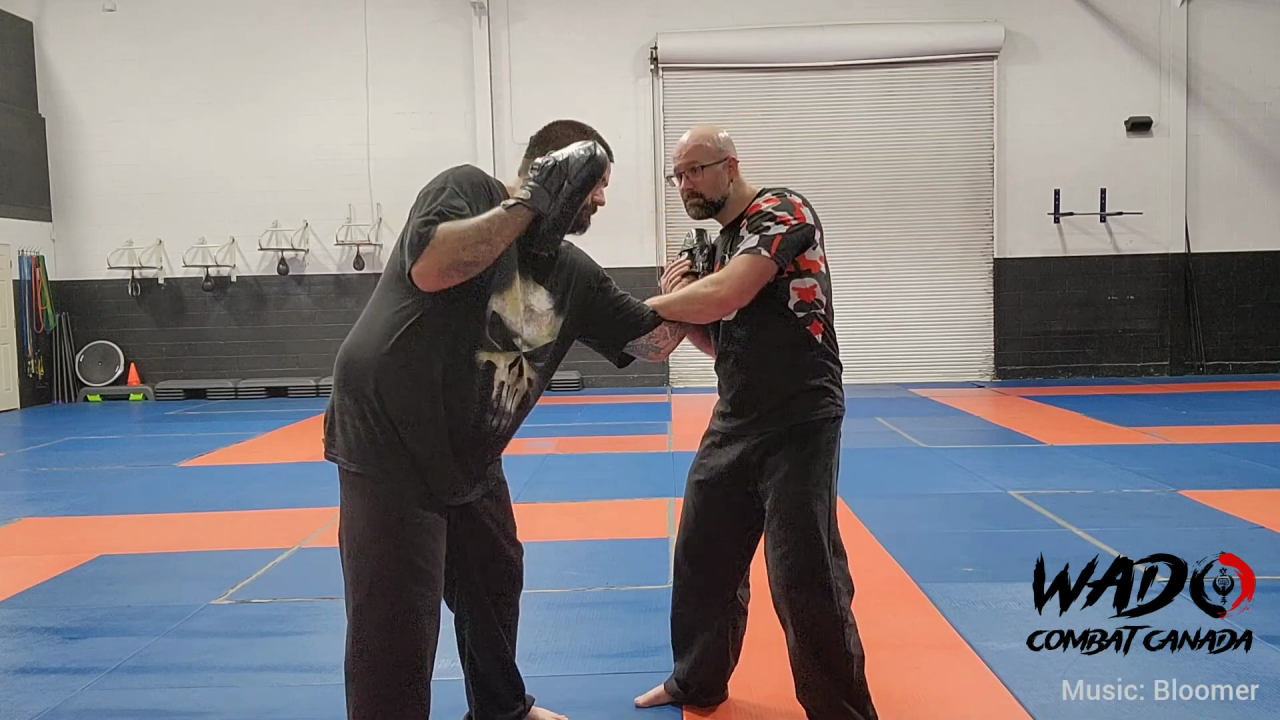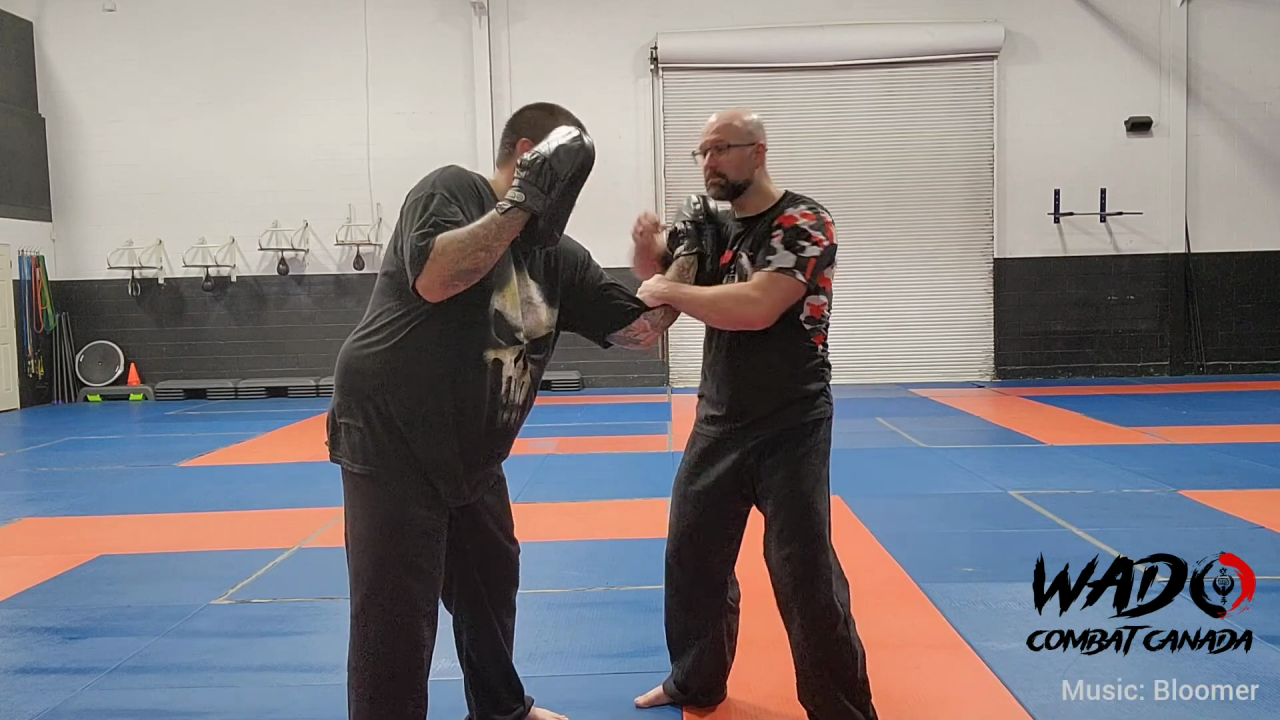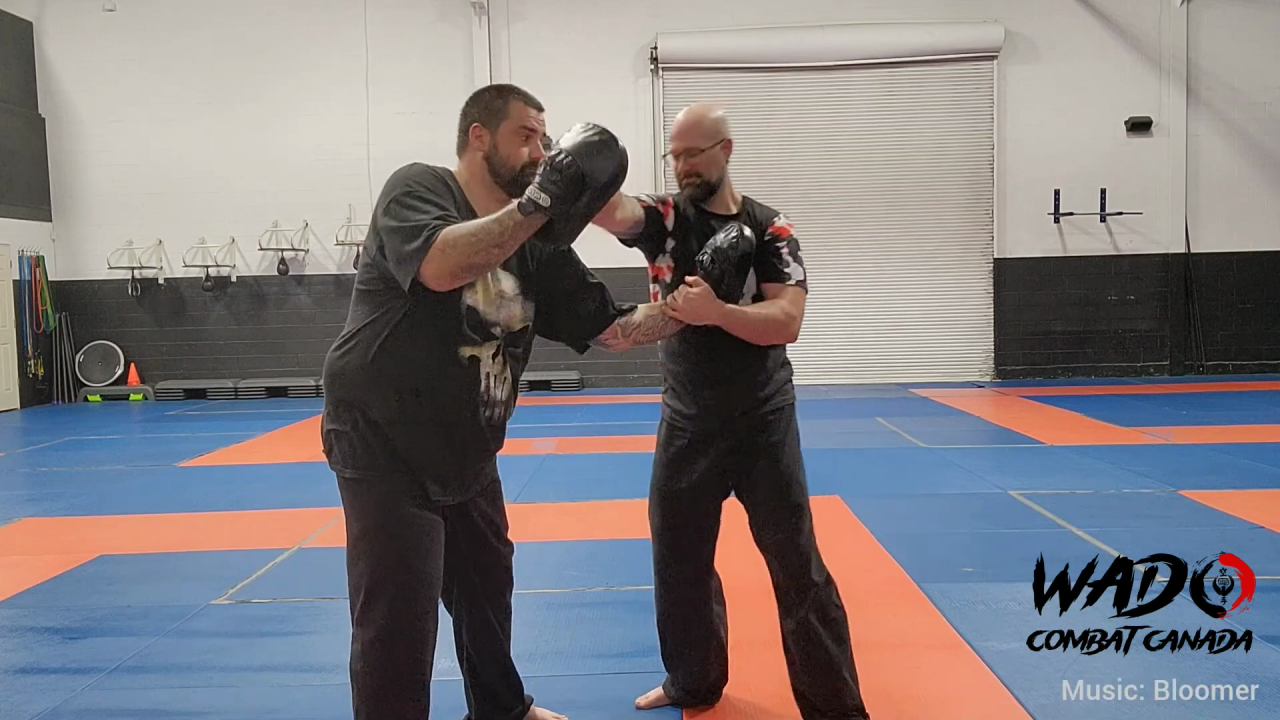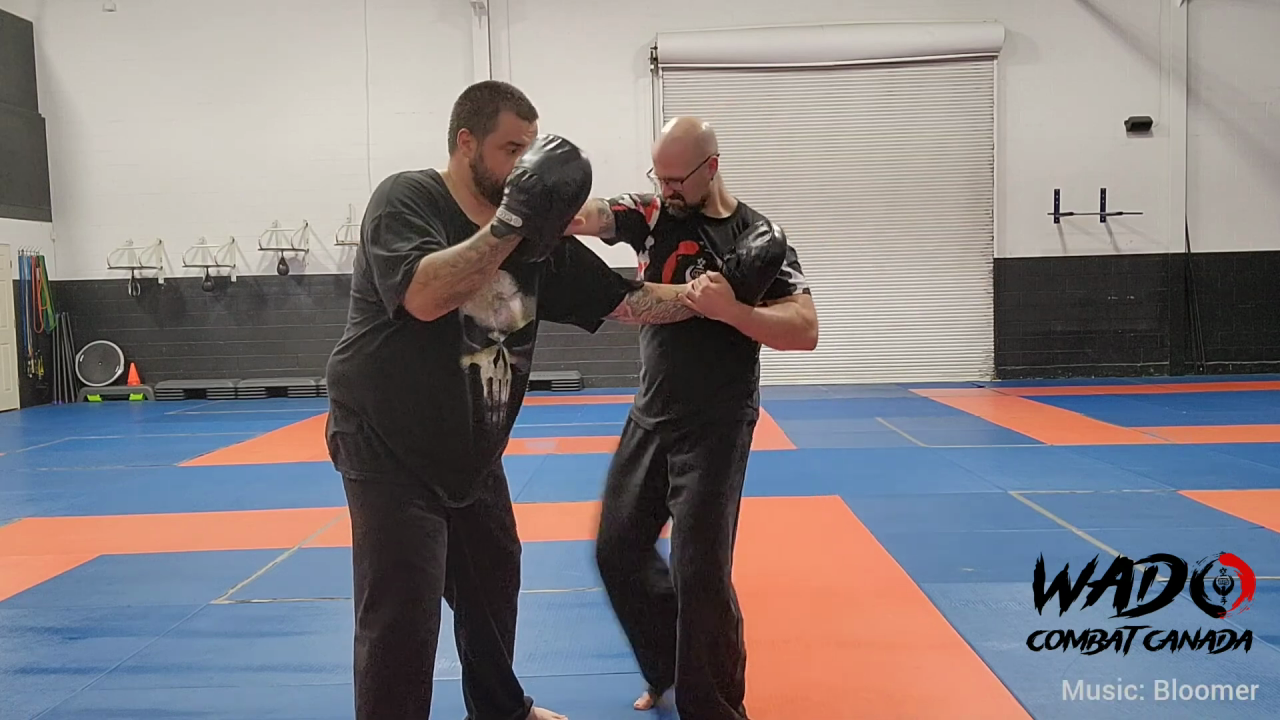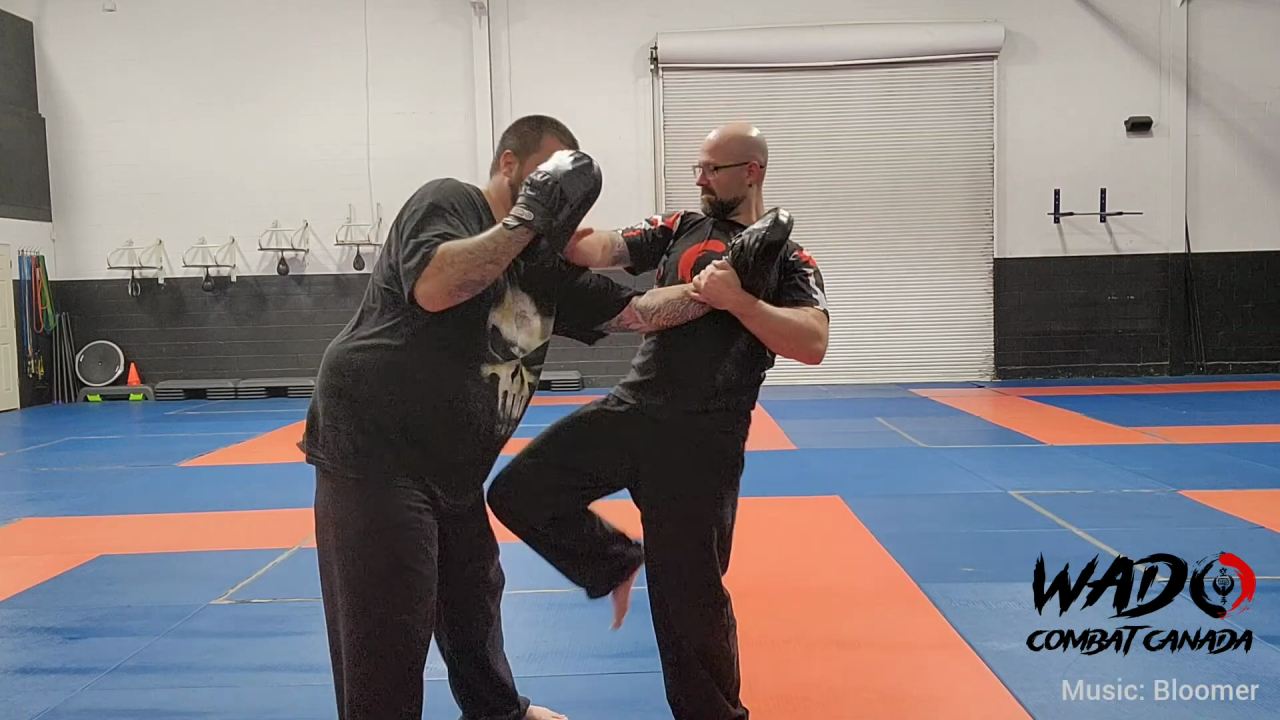
dt=0.5s
person 1, frame 1
left shoulder: (573, 272)
right shoulder: (465, 187)
left elbow: (654, 337)
right elbow: (430, 269)
right wrist: (528, 203)
left hip: (469, 451)
right hip: (388, 436)
left knee: (495, 585)
right knee: (395, 617)
person 1, frame 2
left shoulder: (560, 257)
right shoulder: (453, 188)
left elbow: (638, 325)
right elbow: (434, 279)
left wrist: (684, 273)
right wrist: (522, 203)
left hip: (470, 452)
right hip: (391, 440)
left knee: (490, 587)
right knee: (396, 615)
person 1, frame 3
left shoulder: (537, 244)
right shoulder: (418, 188)
left elbow: (613, 327)
right elbow: (440, 267)
right wrist: (539, 202)
left hip: (467, 453)
right hip: (385, 446)
left knee: (488, 590)
right knee: (397, 619)
person 1, frame 4
left shoulder: (533, 237)
right shoulder: (406, 200)
left elbow: (627, 302)
right elbow: (424, 296)
right wrist: (510, 223)
left hip: (472, 454)
right hip: (391, 452)
left knee: (492, 590)
right knee: (401, 619)
person 1, frame 5
left shoulder: (547, 263)
right shoulder: (446, 202)
left elbow: (634, 310)
right elbow: (434, 288)
right wrist: (525, 221)
left hip: (450, 462)
right hip: (372, 447)
left knee: (473, 595)
right knee: (386, 627)
person 2, frame 1
left shoulder: (781, 211)
right shoulder: (716, 245)
left elbow: (727, 295)
left wrist: (656, 305)
right wrist: (681, 296)
left hip: (799, 425)
right hip: (733, 423)
left knee: (805, 578)
right knee: (702, 558)
person 2, frame 2
left shoulder: (804, 221)
right shoulder: (711, 227)
left elbow: (755, 308)
right elbow: (671, 292)
left wrist: (667, 290)
right wrist: (649, 255)
left hip: (791, 428)
right hip: (718, 424)
left knee: (805, 578)
right knee: (692, 559)
person 2, frame 3
left shoulder: (769, 229)
right shoulder: (663, 216)
left elbow: (786, 323)
right elbow: (611, 210)
left wrist: (714, 311)
left hip: (762, 420)
right hip: (686, 424)
left knee: (796, 564)
right knee: (679, 561)
person 2, frame 4
left shoulder: (758, 237)
right shoulder: (651, 214)
left elbow: (805, 331)
right elbow: (583, 216)
left wrist: (732, 310)
left hip: (716, 427)
right hip: (649, 418)
left knee: (700, 574)
right knee: (618, 552)
person 2, frame 5
left shoulder: (790, 260)
right shoulder: (678, 228)
left elbow: (813, 345)
right elbow: (598, 249)
left wrist: (735, 300)
left hip: (705, 434)
right hip: (630, 408)
left knee: (687, 584)
right knee: (518, 492)
right ankle: (616, 561)
